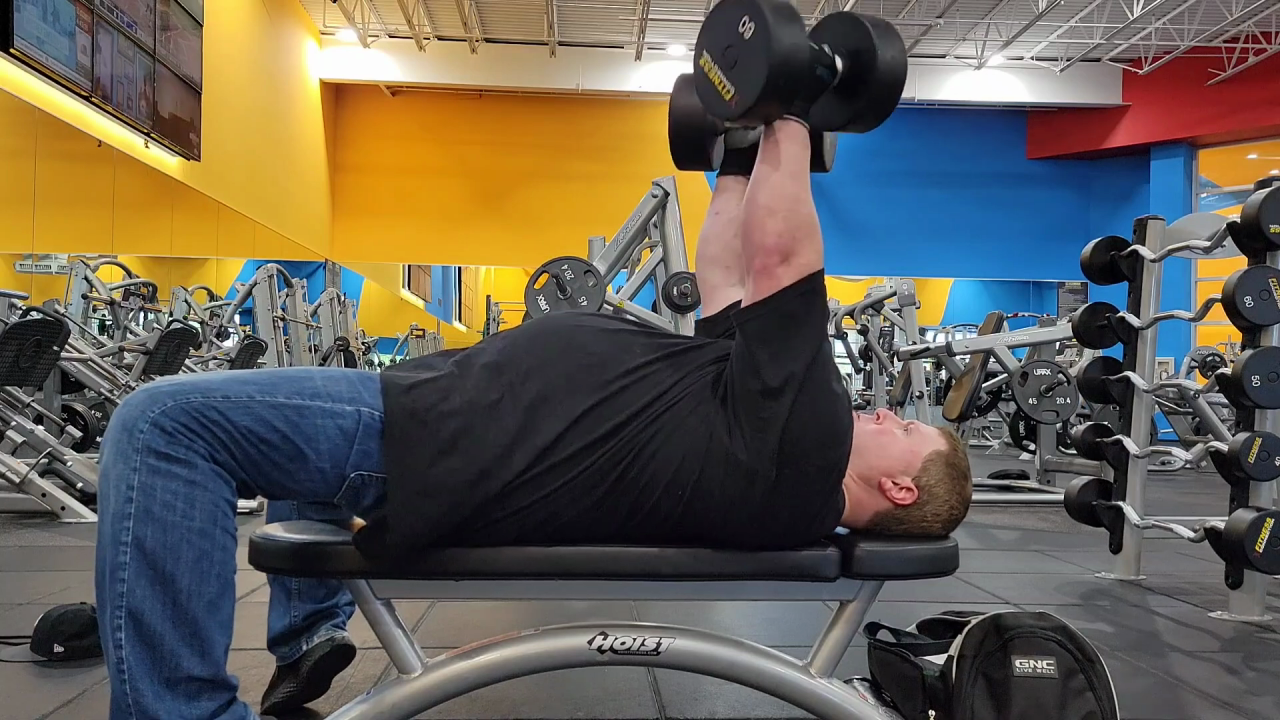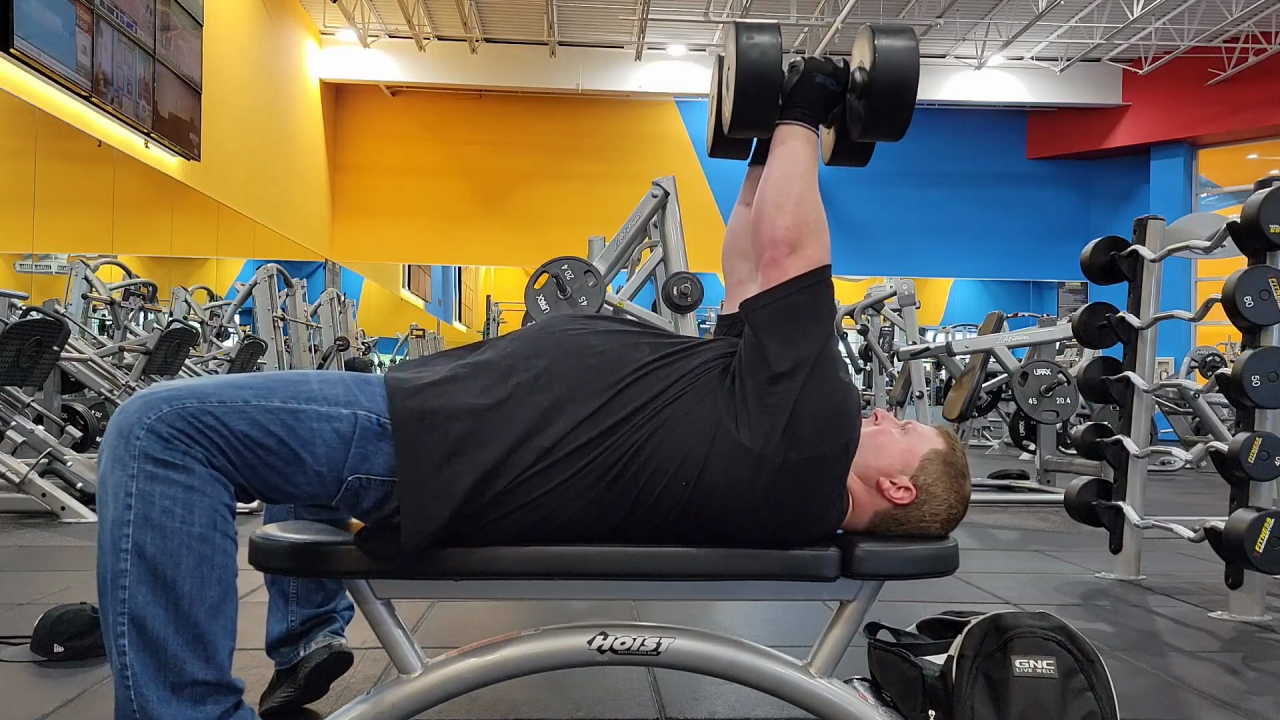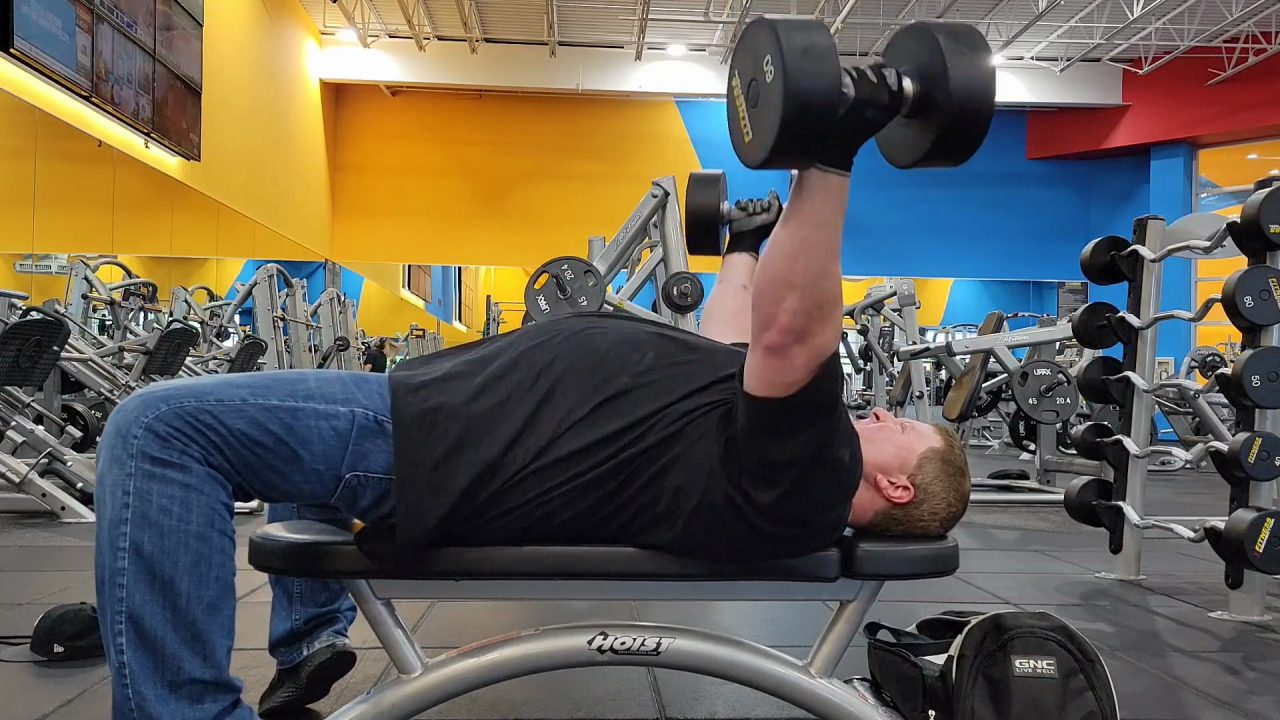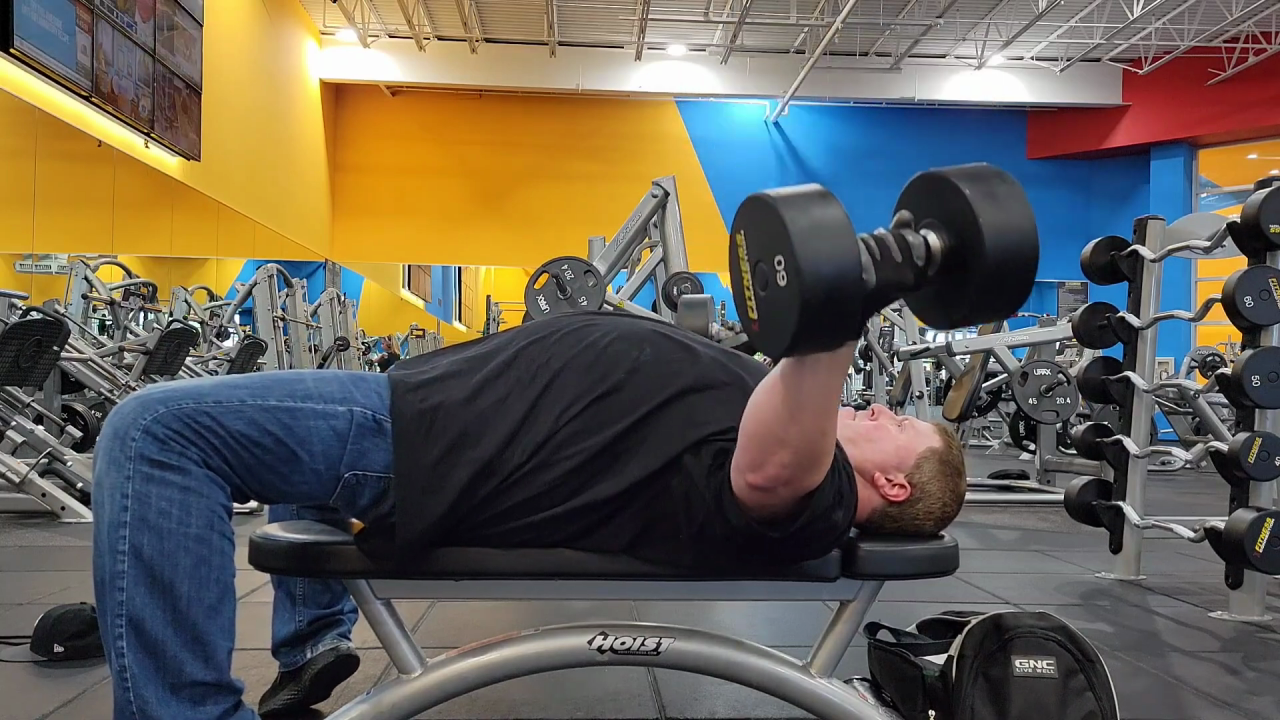
dt=1s
person 1, frame 1
left shoulder: (802, 451)
right shoulder: (778, 428)
left elbow: (778, 261)
right elbow: (725, 279)
left wrist: (790, 112)
right wrist: (738, 156)
left hip: (428, 452)
right hip: (458, 414)
left knee: (164, 424)
right ankle: (309, 641)
person 1, frame 2
left shoulder: (810, 441)
right shoulder: (780, 421)
left elbow: (787, 256)
right elbow: (754, 281)
left wrist: (800, 119)
right wrist: (767, 150)
left hip: (432, 450)
left knee: (162, 427)
right knee: (281, 411)
right ankle: (307, 644)
person 1, frame 3
left shoulder: (803, 480)
right shoulder: (803, 446)
left elbow: (789, 332)
right elbow: (729, 348)
left wrist: (828, 157)
right wrist: (744, 242)
left knee: (160, 425)
right knee: (290, 408)
right ankle: (308, 649)
person 1, frame 4
left shoulder: (813, 493)
right shoulder: (787, 426)
left elbow: (765, 469)
right wrist: (744, 344)
left knee: (156, 431)
right knee: (287, 411)
right ankle: (311, 646)
